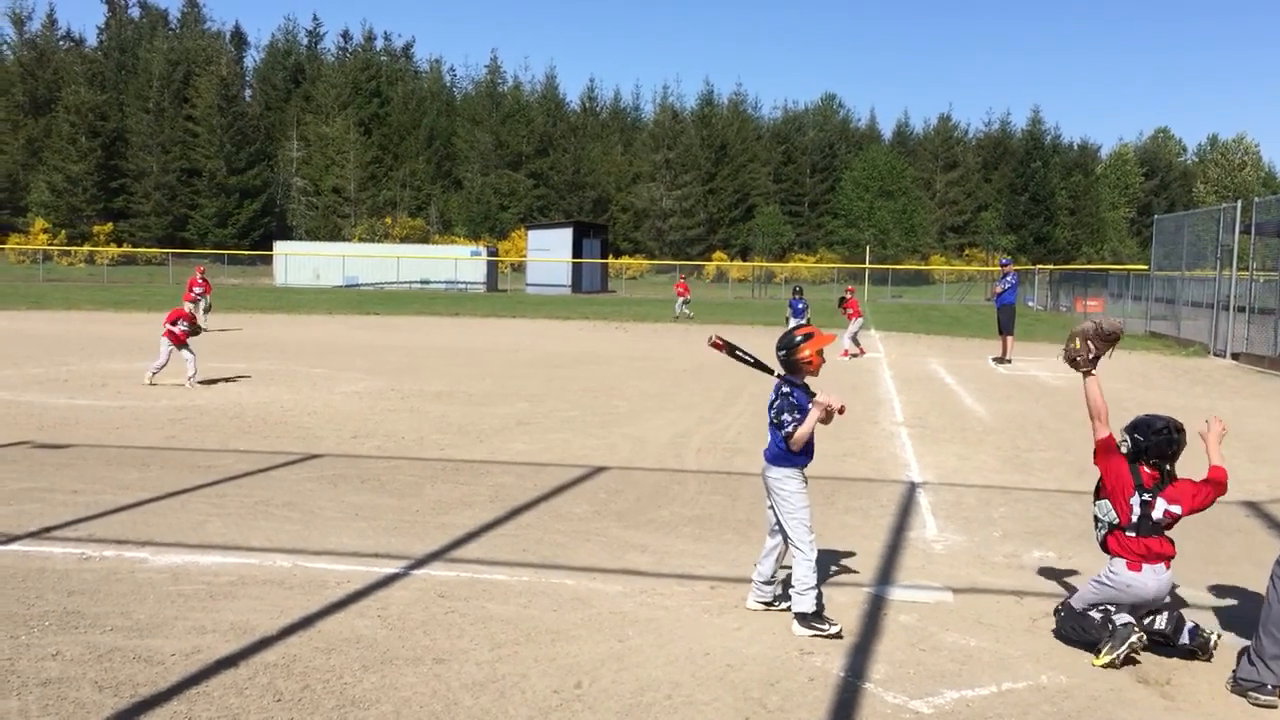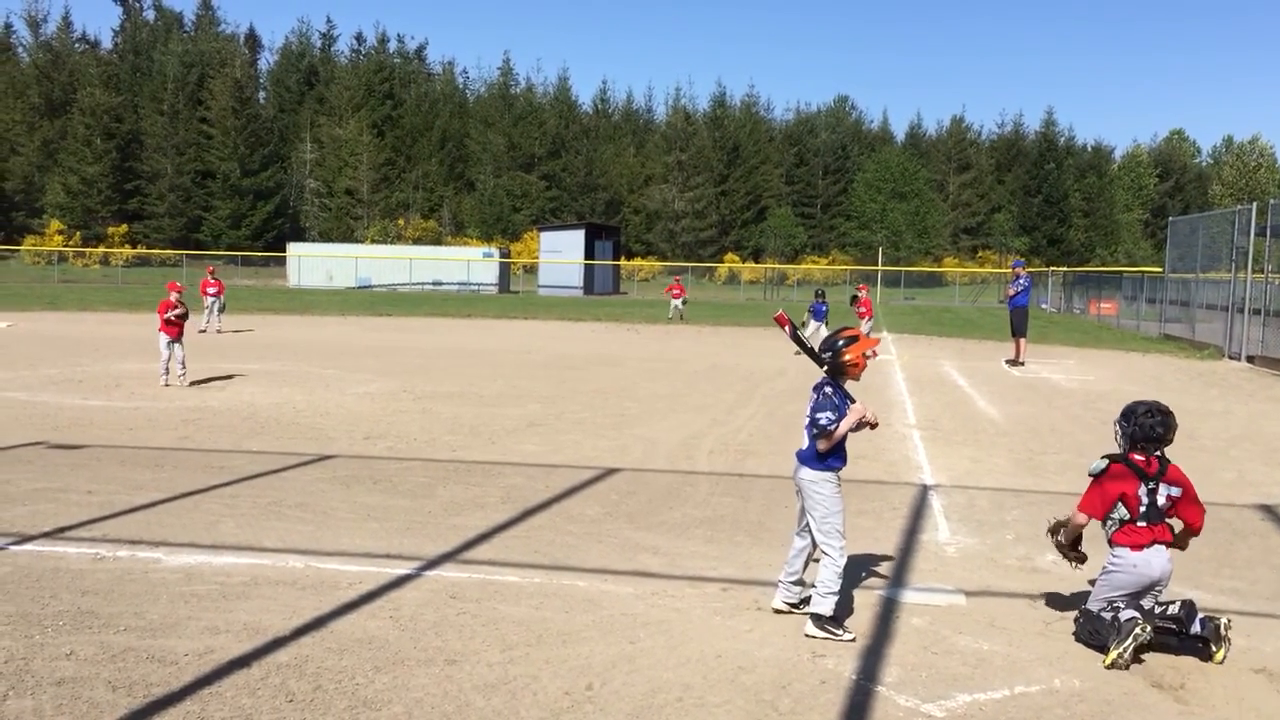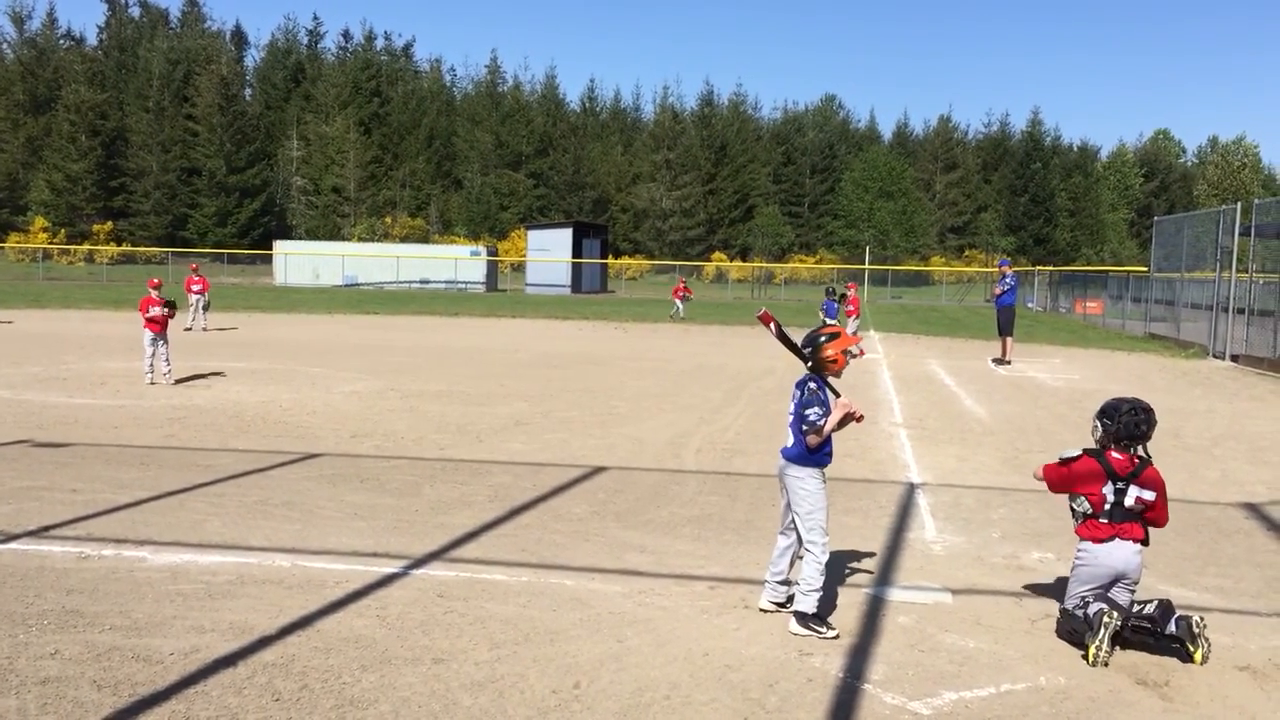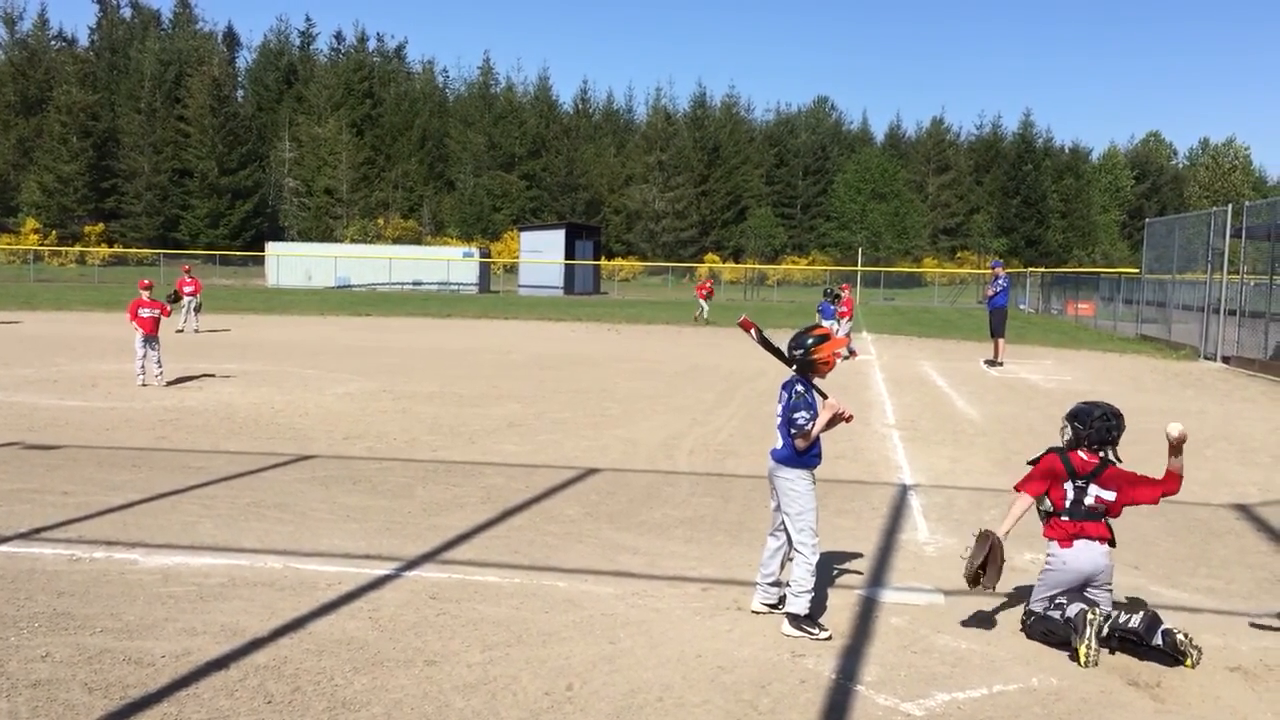
dt=0.7s
person 1, frame 1
left shoulder: (799, 389)
right shoulder: (787, 394)
left elbow: (823, 421)
right elbow: (795, 443)
left wrist: (829, 409)
right wrist: (816, 409)
left hip: (780, 472)
right hip: (786, 475)
left knee: (778, 535)
right knee: (804, 543)
left ankle: (762, 593)
right ankle: (805, 614)
person 1, frame 2
left shoulder: (832, 389)
right shoulder: (829, 394)
left elbow: (840, 429)
right elbow: (824, 443)
left wrist: (862, 420)
right wrist: (852, 417)
left hip: (808, 472)
right hip: (820, 477)
left knee: (805, 536)
right knee: (834, 548)
left ankle: (788, 595)
right ankle: (821, 617)
person 1, frame 3
left shoulder: (807, 384)
right shoulder: (813, 391)
right elbow: (814, 438)
left wrist: (846, 417)
right wrist: (838, 412)
left hip: (793, 467)
right hip: (805, 473)
left knee: (790, 534)
right knee: (816, 544)
left ankle: (774, 594)
right ankle: (804, 614)
person 1, frame 4
left shoulder: (791, 386)
right shoulder: (801, 394)
right elbow: (802, 442)
left wrist: (834, 419)
right wrist: (825, 414)
left hip: (781, 468)
right hip: (795, 474)
left knee: (779, 535)
right knee: (806, 544)
left ankle: (766, 596)
right ankle: (797, 616)
person 2, frame 1
left shoulder: (1119, 471)
right shoulder: (1179, 490)
left elbow: (1100, 421)
right elbow: (1217, 485)
left wrist: (1089, 372)
right wrist: (1212, 442)
left hip: (1125, 576)
right hip: (1161, 580)
left knee: (1067, 617)
right knee: (1131, 612)
left ankle: (1118, 630)
right ankle: (1189, 633)
person 2, frame 2
left shoulder: (1113, 471)
right shoulder: (1173, 474)
left elbow: (1081, 518)
right elbow: (1195, 522)
left wrist: (1066, 536)
right wrist: (1180, 540)
left hip: (1129, 560)
right hip: (1162, 560)
left knee: (1090, 621)
right knee: (1139, 613)
left ankle: (1127, 625)
right ankle: (1199, 624)
person 2, frame 3
left shoulder: (1086, 464)
right shoulder: (1151, 475)
left elbow: (1039, 473)
right elbow: (1158, 519)
left hip: (1095, 552)
right hip: (1132, 554)
left knee: (1072, 617)
right knee: (1117, 613)
left ankle: (1097, 615)
right ankle: (1176, 624)
person 2, frame 4
left shoulder: (1053, 462)
right shoulder: (1116, 476)
left elbow: (1026, 496)
right elbow: (1169, 487)
left wrist: (1000, 534)
right wrist: (1175, 450)
left hip: (1065, 556)
right hip: (1099, 556)
left knee: (1036, 620)
right knee: (1104, 617)
left ankle: (1077, 617)
right ankle: (1162, 634)
